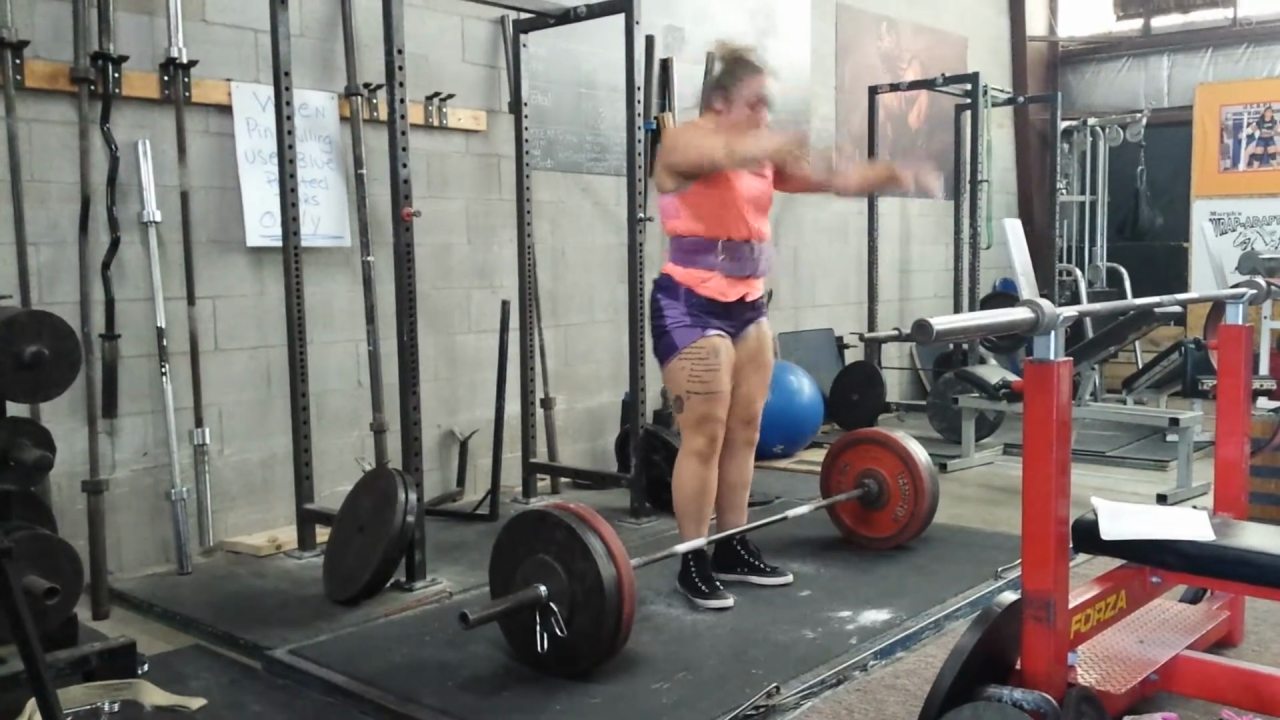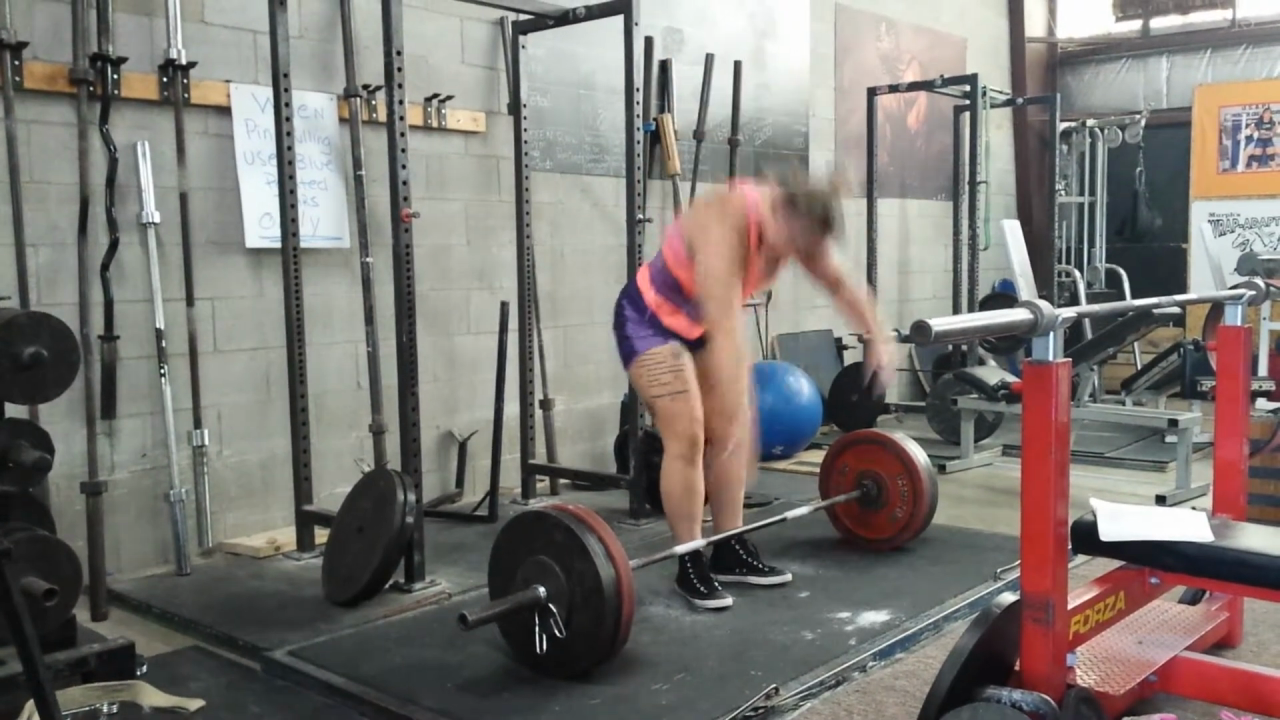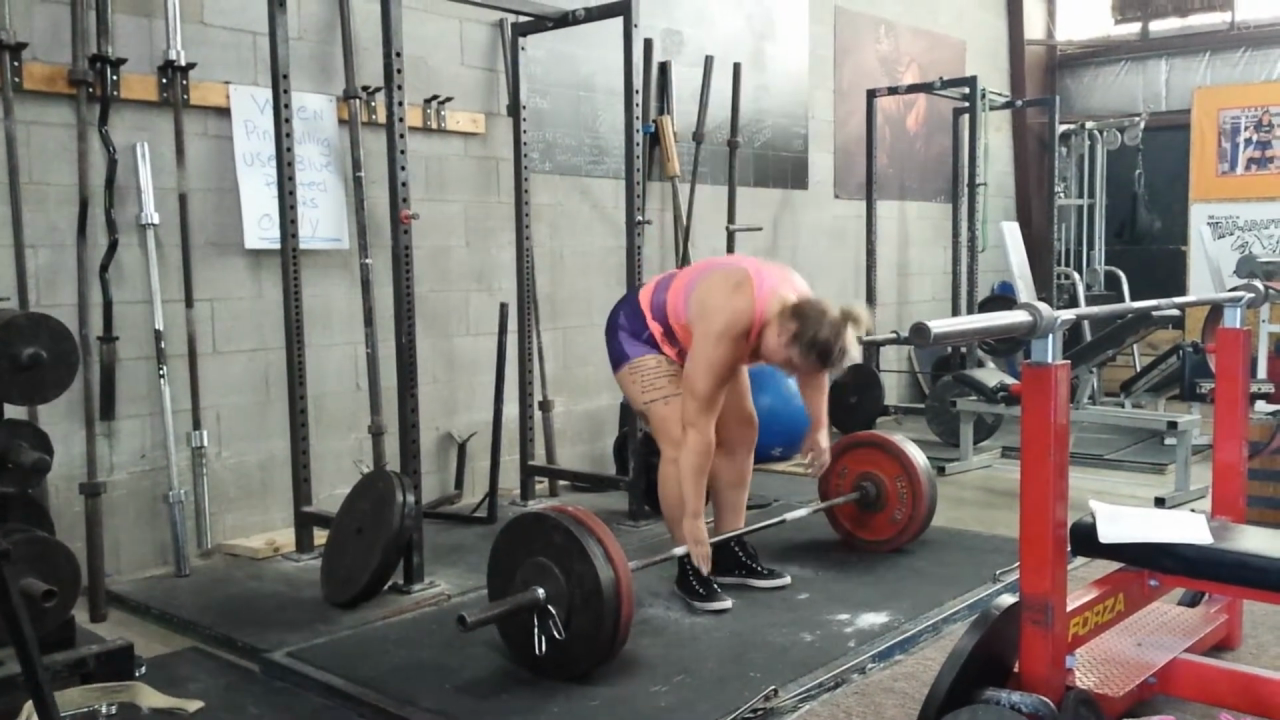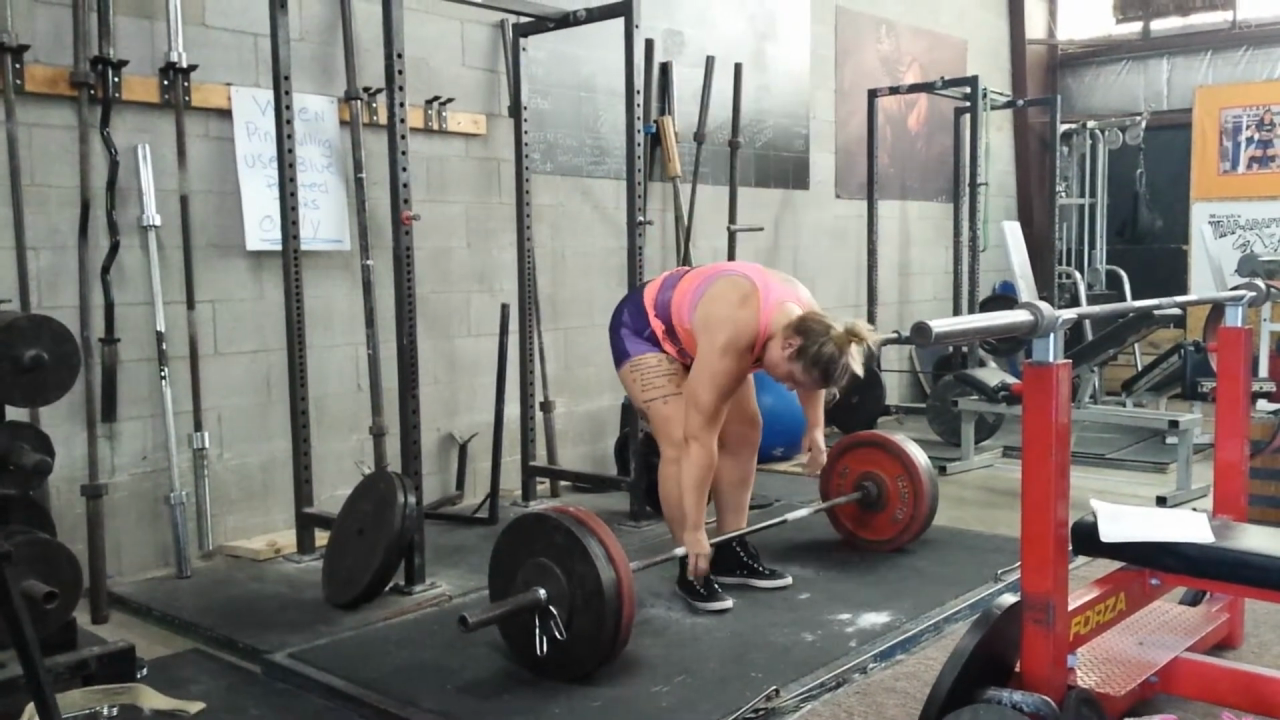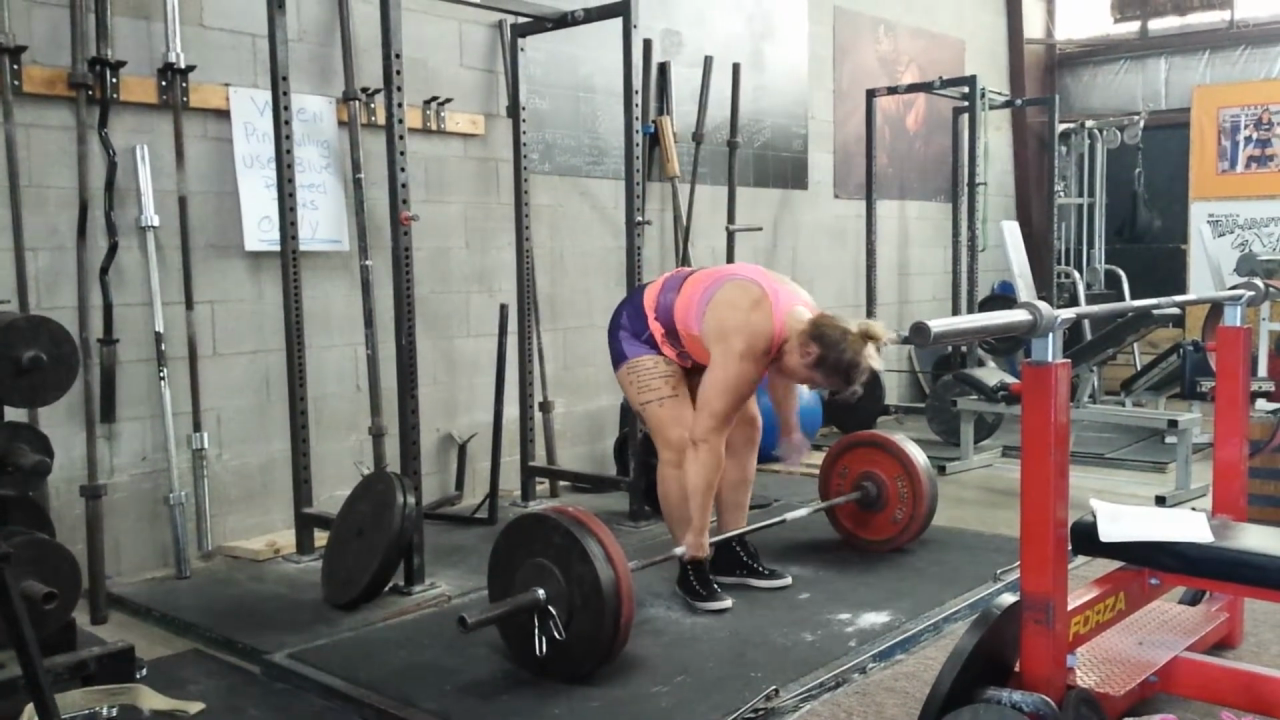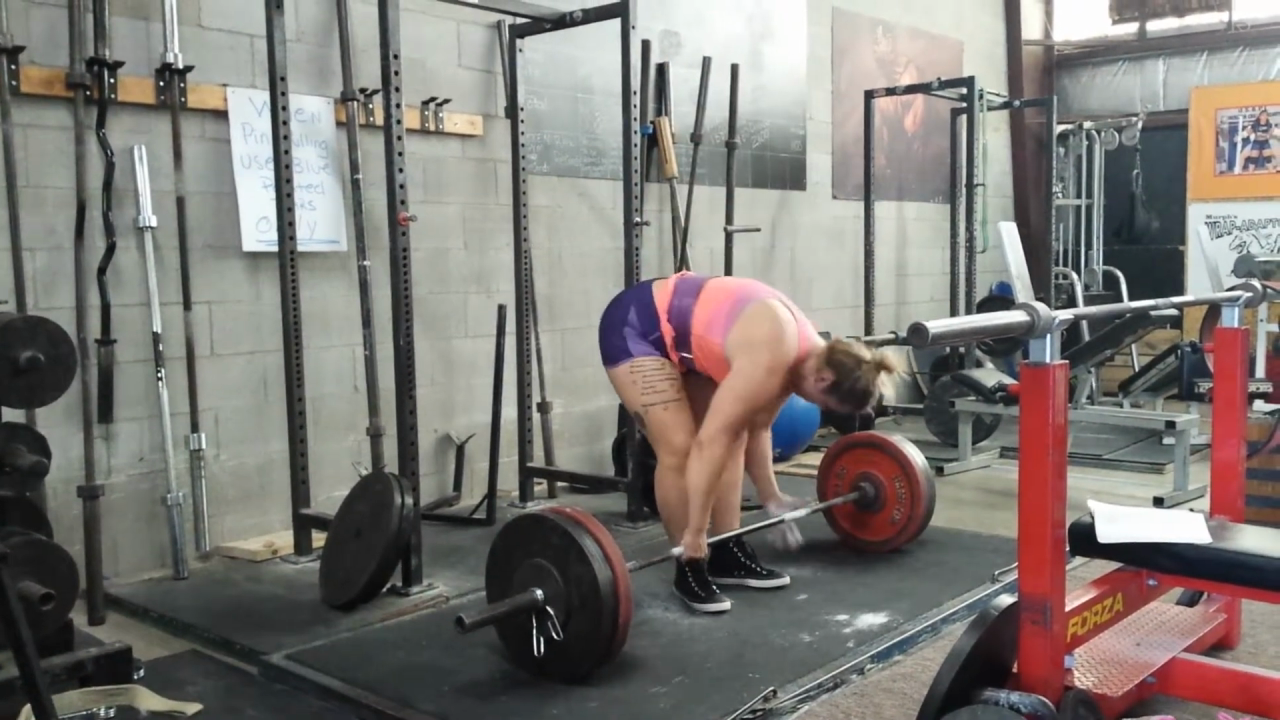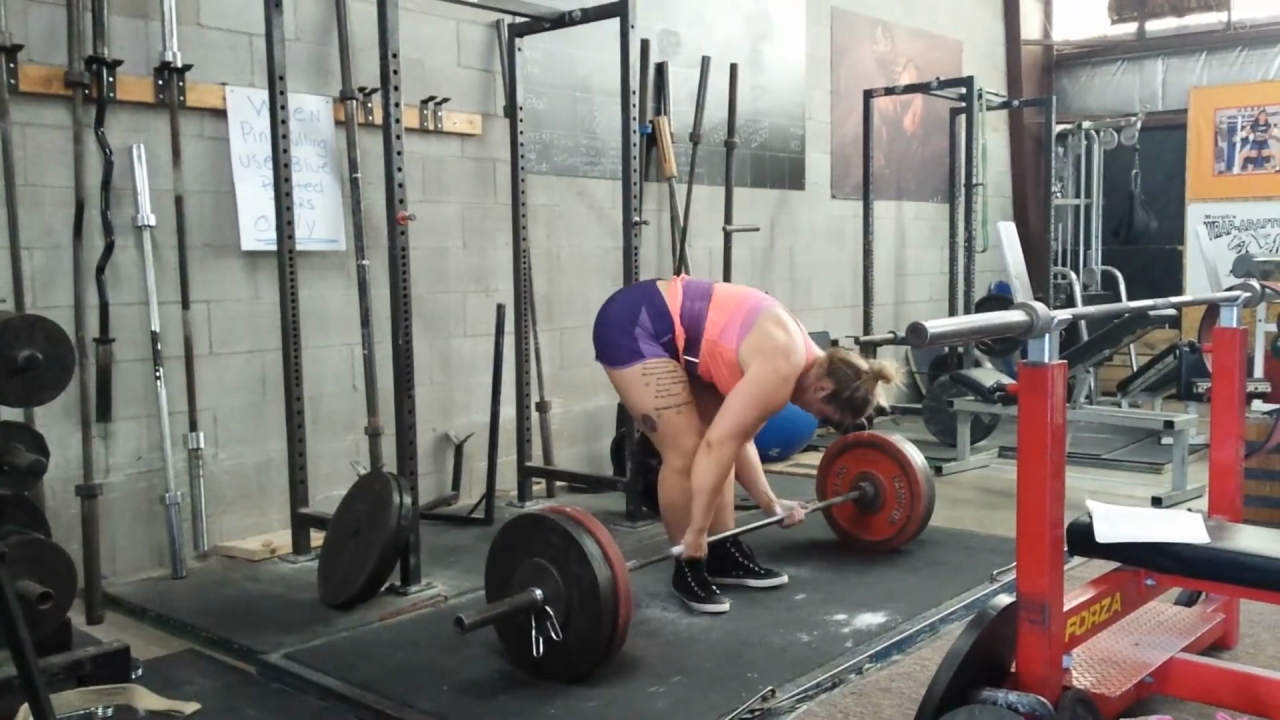
dt=0.2s
person 1, frame 1
left shoulder: (767, 158)
right shoulder: (686, 142)
left elbow: (835, 179)
right elbow: (730, 152)
left wrist: (894, 174)
right wrist: (793, 141)
left hip: (746, 306)
right hip: (690, 306)
left knee: (745, 431)
right knee: (703, 436)
left ankle: (733, 545)
right ankle: (695, 561)
person 1, frame 2
left shoulder: (791, 225)
right shoulder: (726, 224)
left elbow: (838, 283)
right elbow: (725, 326)
left wrist: (876, 334)
right wrist: (741, 415)
left hip: (705, 328)
right hip: (652, 318)
left knee: (728, 429)
right knee: (686, 437)
left ankle: (729, 550)
right ankle: (690, 564)
person 1, frame 3
left shoulder: (800, 308)
right shoulder: (727, 323)
left elbow: (814, 370)
right elbow: (697, 426)
left wrist: (819, 429)
right wrist: (692, 519)
left hip: (692, 336)
right hip: (641, 331)
left knee: (743, 430)
right knee: (680, 442)
left ankle: (729, 552)
right ankle: (690, 568)
person 1, frame 4
left shoulder: (807, 323)
right shoulder: (732, 334)
left elbow: (811, 373)
right elbow: (699, 438)
left wrist: (815, 427)
right wrist: (694, 532)
left hip: (692, 329)
right hip: (644, 329)
left knee: (745, 431)
right knee: (679, 443)
left ankle: (732, 552)
right ankle: (691, 567)
person 1, frame 5
left shoulder: (812, 325)
right shoulder: (746, 340)
left elbow: (780, 376)
right elbow: (706, 438)
left wrist: (788, 429)
right wrist: (697, 533)
left hip: (696, 333)
right hip: (644, 332)
left knee: (745, 432)
right knee: (680, 443)
left ankle: (731, 552)
right ankle: (693, 564)
person 1, frame 6
left shoulder: (807, 349)
right shoulder: (772, 357)
left elbow: (757, 429)
right elbow: (711, 442)
left wrist: (770, 497)
right wrist: (695, 533)
left hip: (685, 336)
right hip: (637, 327)
left knee: (735, 437)
right knee: (679, 449)
left ankle: (728, 553)
right ankle: (690, 566)
person 1, frame 7
left shoulder: (799, 358)
right shoulder: (781, 369)
left elbow: (735, 439)
right elbow: (718, 445)
left wrist: (770, 503)
right wrist: (697, 531)
left hip: (670, 330)
right hip: (635, 326)
left knee: (719, 437)
right knee: (684, 451)
left ankle: (724, 554)
right ankle: (688, 566)
